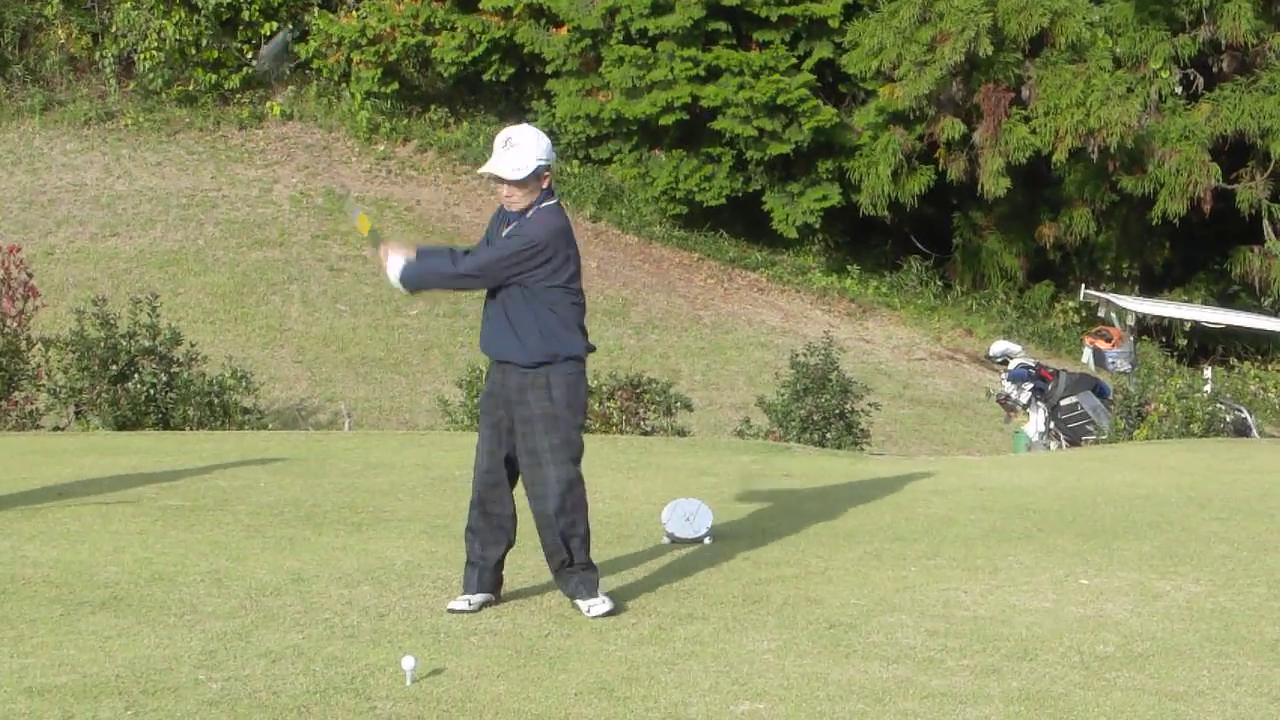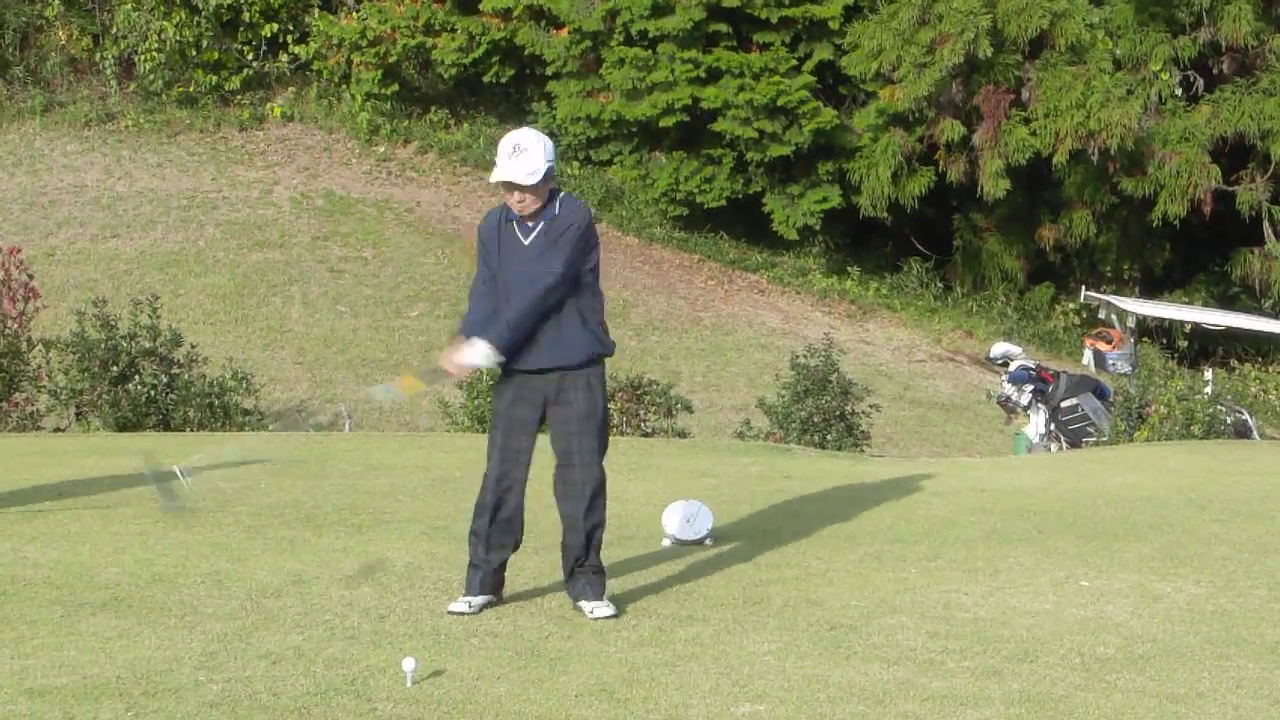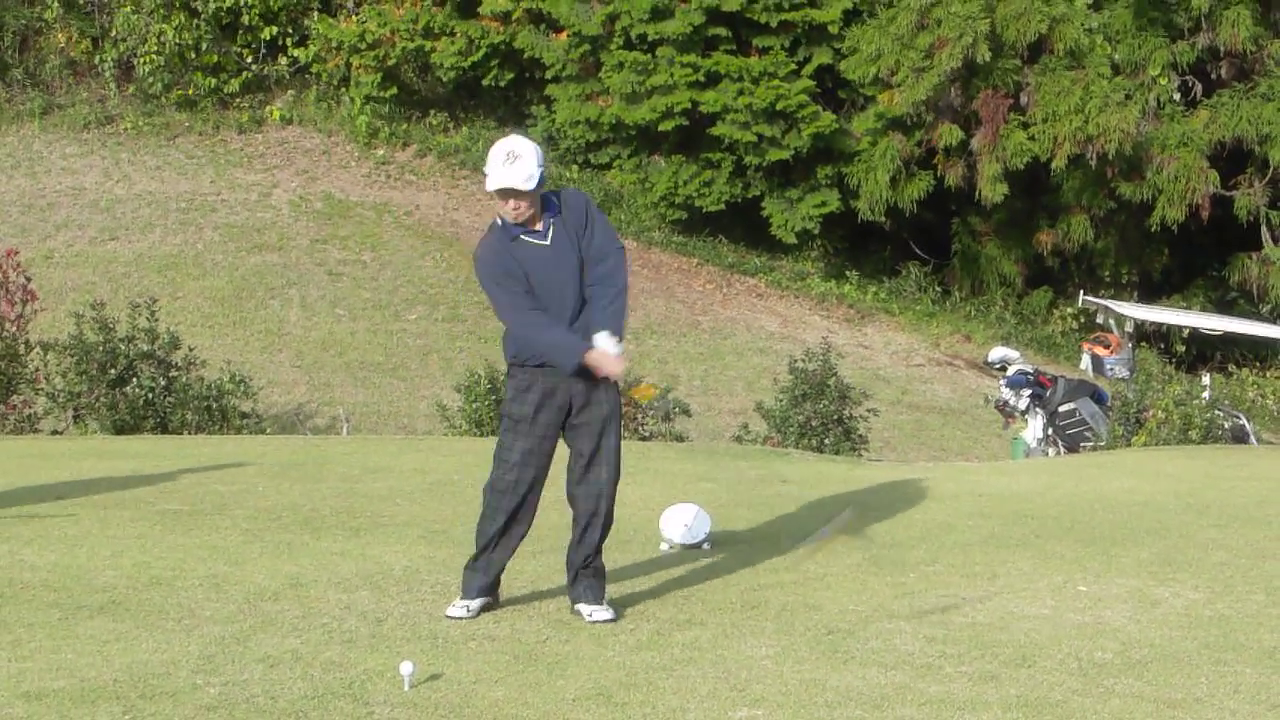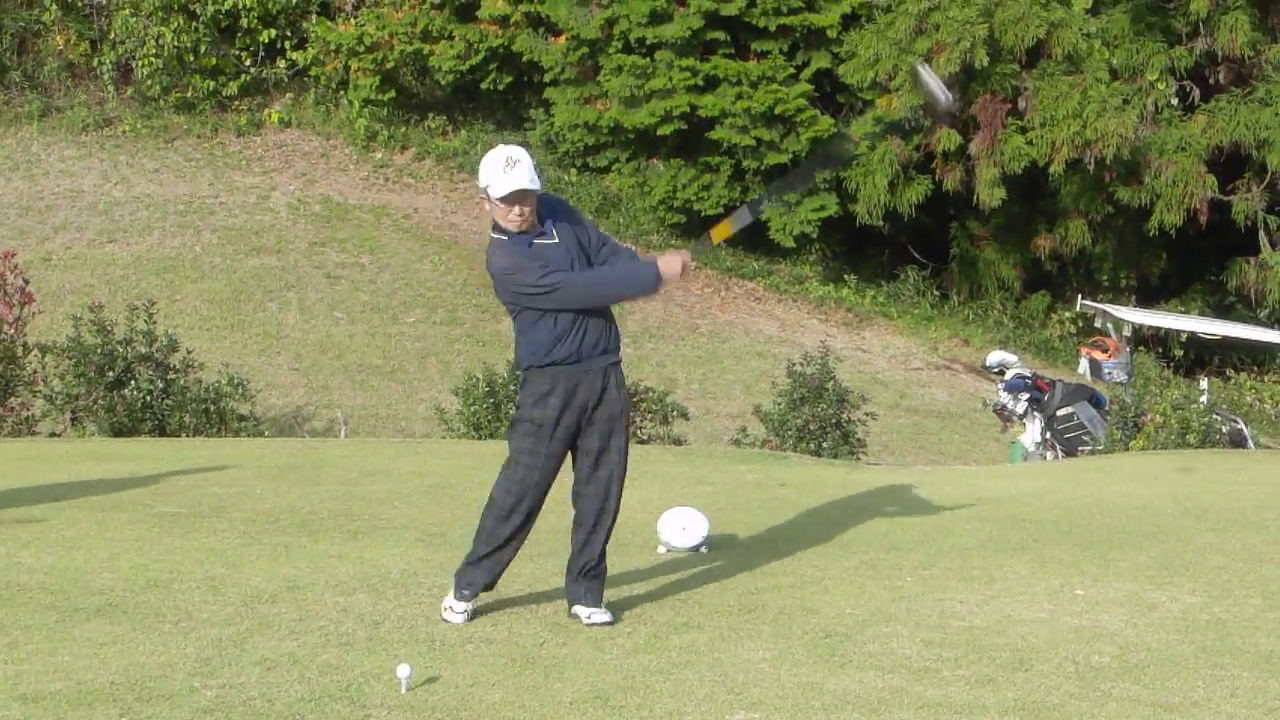
dt=0.1s
person 1, frame 1
left shoulder: (546, 226)
right shoulder: (513, 215)
left elbow: (474, 269)
right elbow: (477, 262)
left wrist: (405, 270)
right wrist: (419, 257)
left hip: (552, 374)
right hip: (504, 372)
left knee: (553, 481)
right knee: (491, 477)
left ankle: (579, 583)
right ankle: (480, 580)
person 1, frame 2
left shoulder: (573, 219)
right shoulder: (493, 227)
left elbow: (536, 292)
right elbow: (489, 294)
left wrist: (485, 345)
right wrist: (469, 342)
left hip: (577, 375)
right hip: (519, 375)
left knee: (582, 481)
right knee: (501, 480)
left ankle: (586, 584)
right ankle: (484, 582)
person 1, frame 3
left shoulder: (576, 207)
right shoulder: (493, 248)
left elbow: (606, 273)
right elbow: (525, 318)
left wrist: (605, 335)
right wrist: (582, 349)
left hip: (595, 372)
right hip: (533, 377)
left knee: (595, 484)
right knee: (512, 484)
left ankle: (585, 590)
right ankle: (478, 585)
person 1, frame 4
left shoulder: (560, 216)
right shoulder: (504, 258)
left elbow: (606, 256)
right elbow: (583, 288)
left wrist: (650, 269)
right wrist: (653, 271)
left hip: (603, 372)
right hip: (550, 381)
left knee: (600, 488)
right knee: (522, 485)
left ankle: (585, 592)
right ankle: (469, 583)
